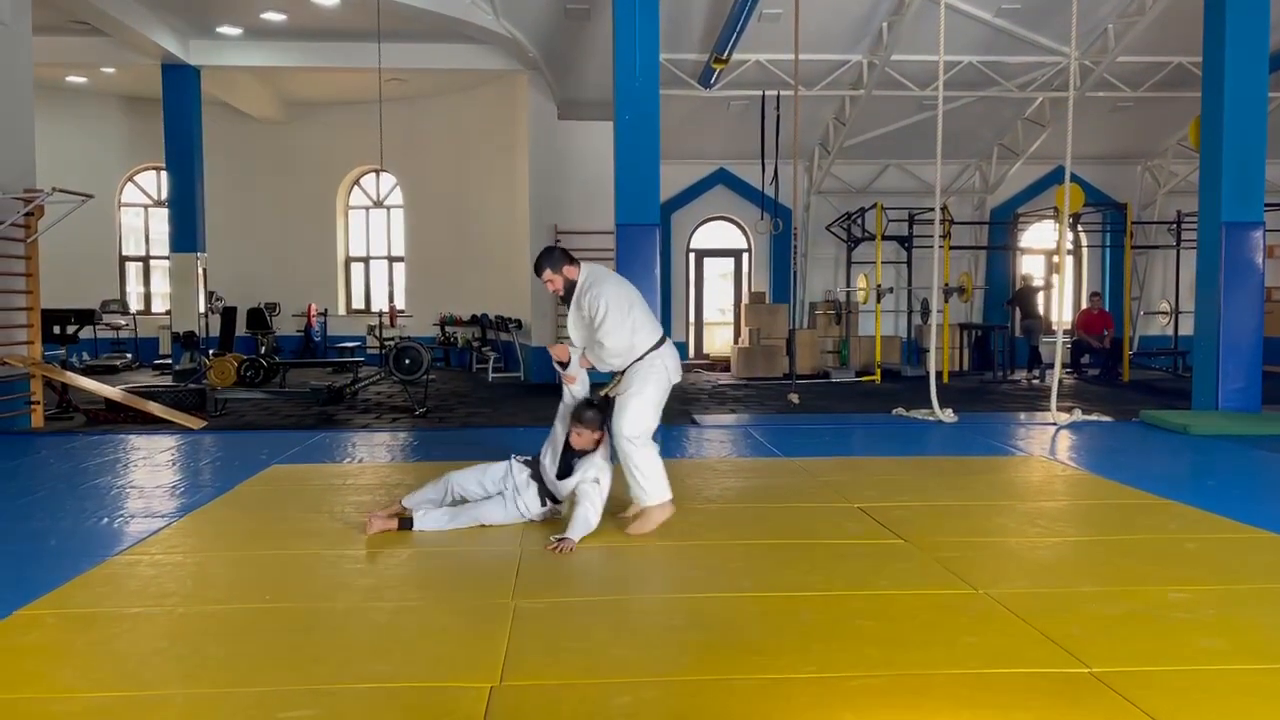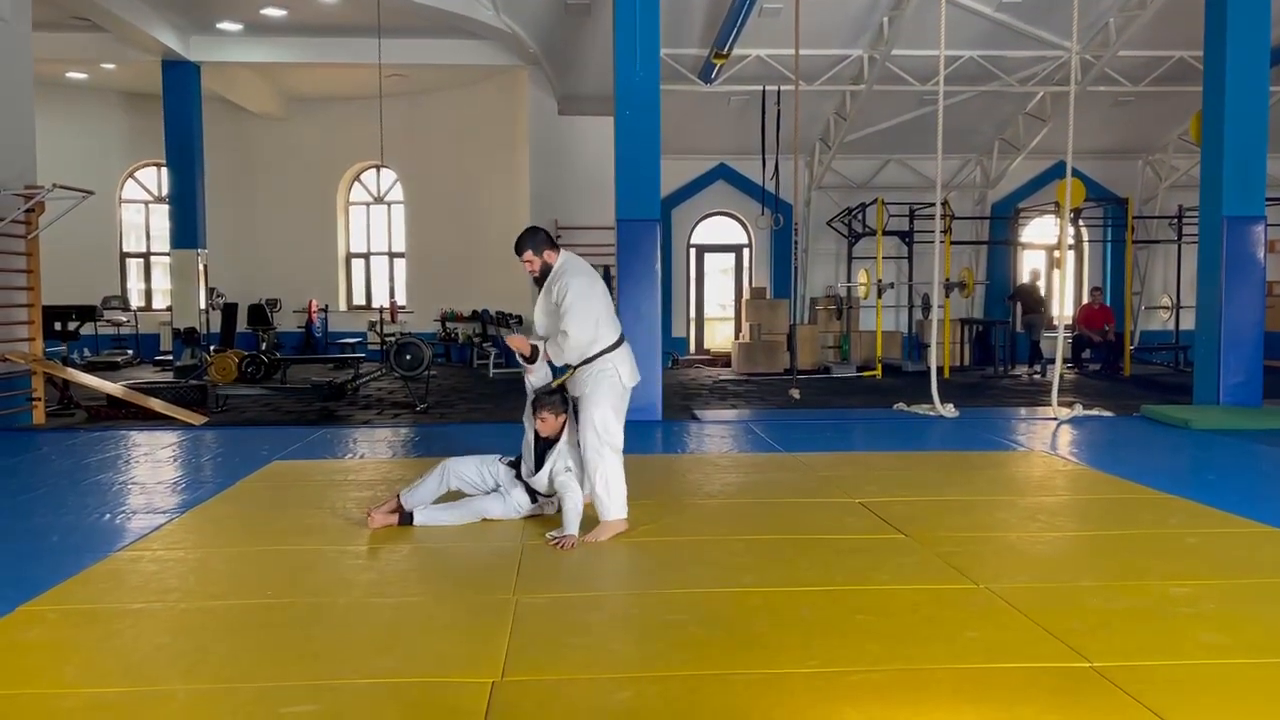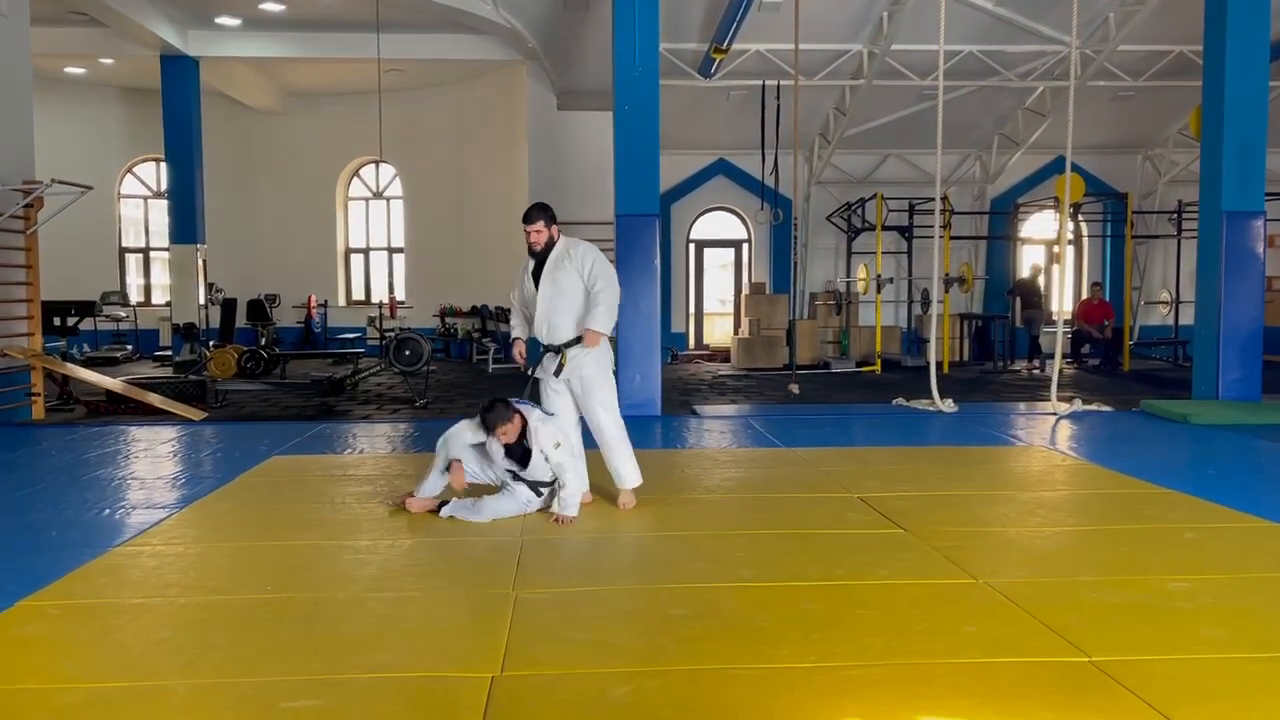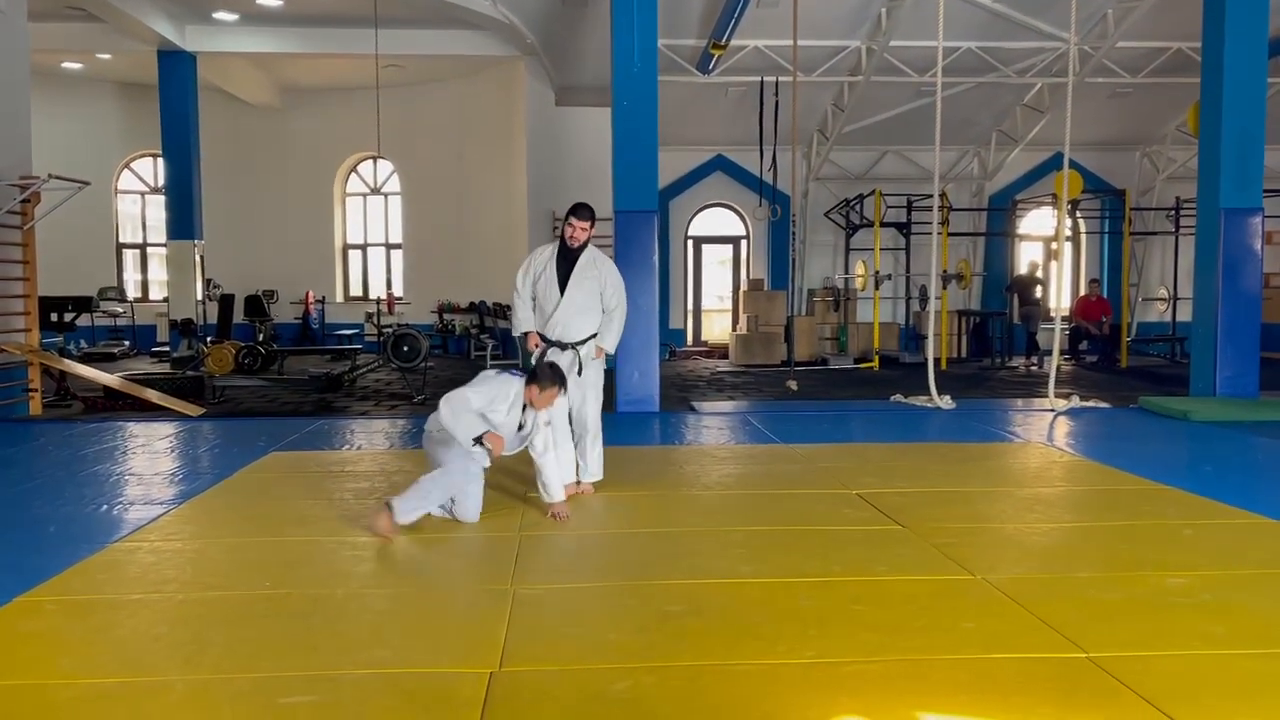
dt=0.5s
person 1, frame 1
left shoulder: (601, 290)
right shoulder: (584, 286)
left elbow: (612, 346)
right elbow: (594, 339)
left wrist: (579, 359)
right wrist: (573, 356)
left hip: (651, 365)
right hip: (635, 366)
left knee: (628, 432)
right knee: (630, 431)
left ankle: (658, 503)
right ankle: (647, 495)
person 1, frame 2
left shoulder: (573, 281)
right shoulder: (560, 274)
left elbow: (575, 337)
right elbow: (559, 328)
left wrist: (542, 351)
right wrist: (533, 347)
left hip: (605, 367)
right hip: (591, 366)
left knee: (597, 440)
right knee: (589, 435)
left ankle: (614, 516)
right ankle: (593, 492)
person 1, frame 3
left shoulder: (580, 253)
right shoulder: (528, 267)
left elbow: (606, 289)
right elbow: (519, 309)
left wrist: (596, 327)
right wrist: (519, 337)
left hip: (587, 354)
right hip: (550, 358)
left knee: (604, 420)
right knee: (561, 428)
left ankle: (626, 485)
person 1, frame 4
left shoulder: (602, 265)
right shoulder: (540, 257)
left elbow: (616, 310)
right elbow: (522, 296)
left wrist: (603, 345)
right wrist: (528, 330)
left hip: (585, 353)
right hip: (548, 351)
left knee: (587, 418)
right knee: (553, 417)
left ankle: (587, 477)
right ankle: (564, 480)
person 2, frame 1
left shoulder: (597, 471)
right shoulder: (573, 422)
left elbow: (589, 510)
right elbow: (576, 388)
left wrist: (572, 537)
left hip: (537, 502)
right hip: (524, 472)
left knee: (476, 513)
right knee: (455, 481)
left ankle: (397, 523)
right ankle: (401, 508)
person 2, frame 2
left shoulder: (566, 456)
right shoulder: (542, 412)
left elbow: (571, 496)
right elbow: (538, 377)
left wrist: (571, 532)
left hip: (529, 498)
right hip: (513, 471)
left knee: (480, 508)
right knee: (450, 468)
left ankle: (398, 519)
right ankle: (398, 503)
person 2, frame 3
left shoulder: (545, 430)
right shoulder: (491, 420)
left elbow: (570, 471)
right elbow: (452, 438)
left wrist: (568, 510)
right wrist: (454, 463)
left hip: (531, 488)
right hip: (506, 471)
left knee: (485, 509)
right knee: (447, 454)
left ankle: (437, 505)
right ankle: (419, 496)
person 2, frame 4
left shoulder: (537, 413)
right shoulder: (500, 385)
left elbow: (543, 452)
right elbow: (452, 404)
left wrist: (553, 498)
right wrist: (485, 434)
left hip: (479, 449)
right hip: (450, 434)
left knee: (469, 514)
right knee: (453, 477)
left ankle: (424, 505)
right ankle: (393, 511)
